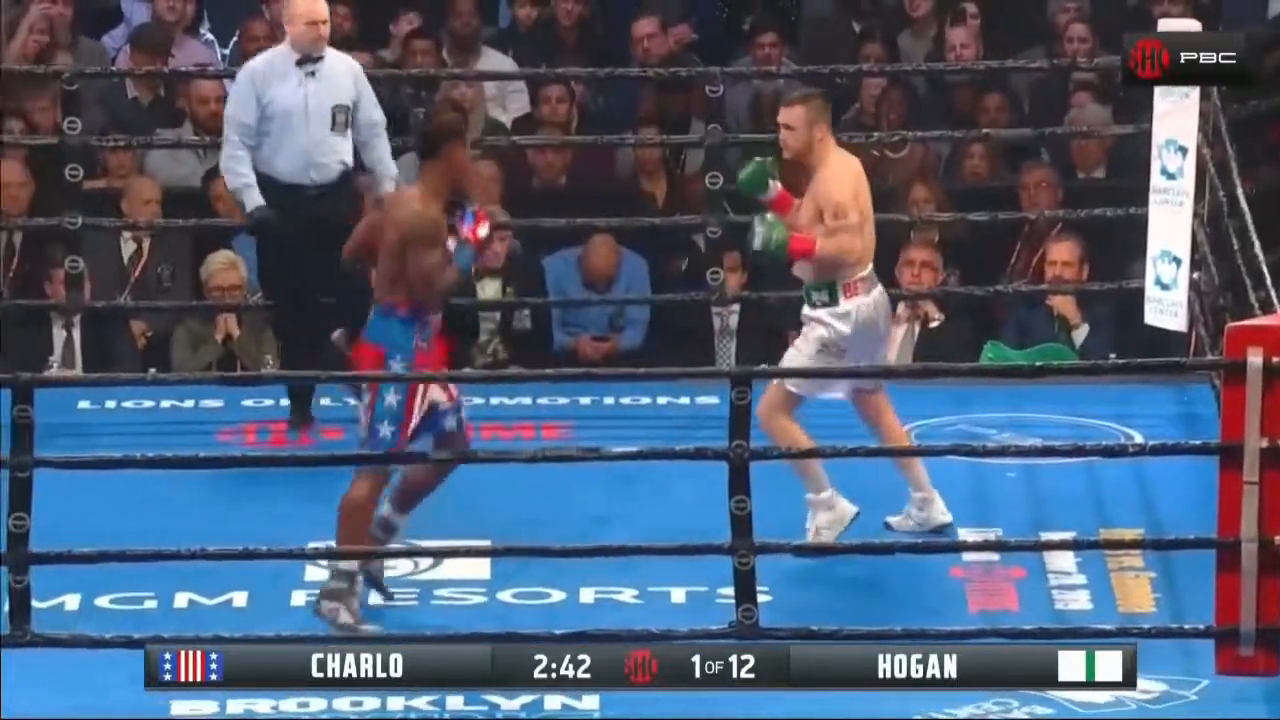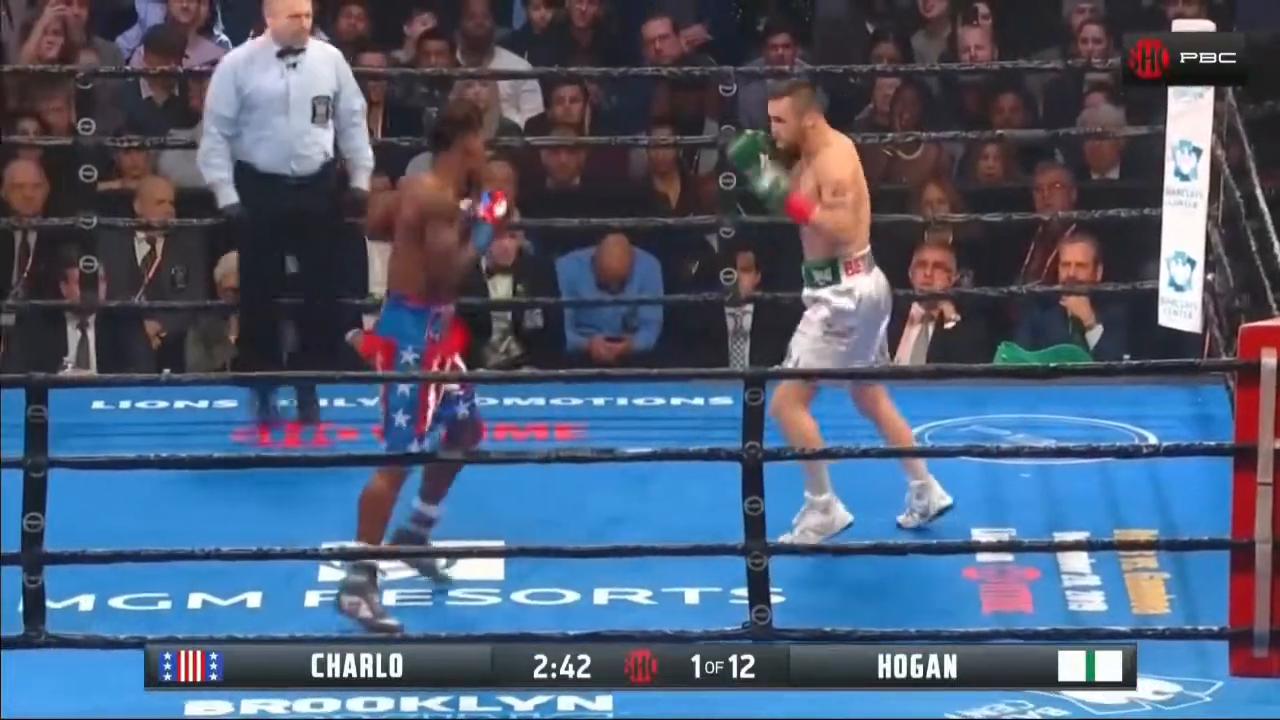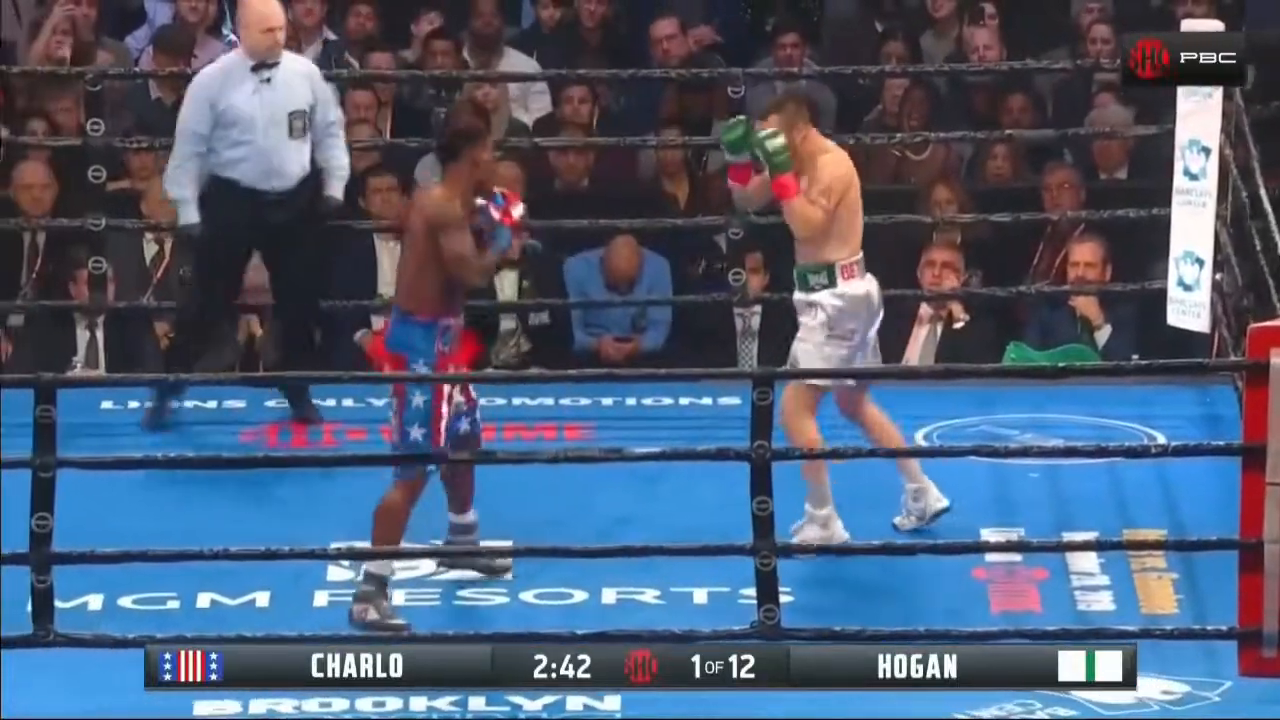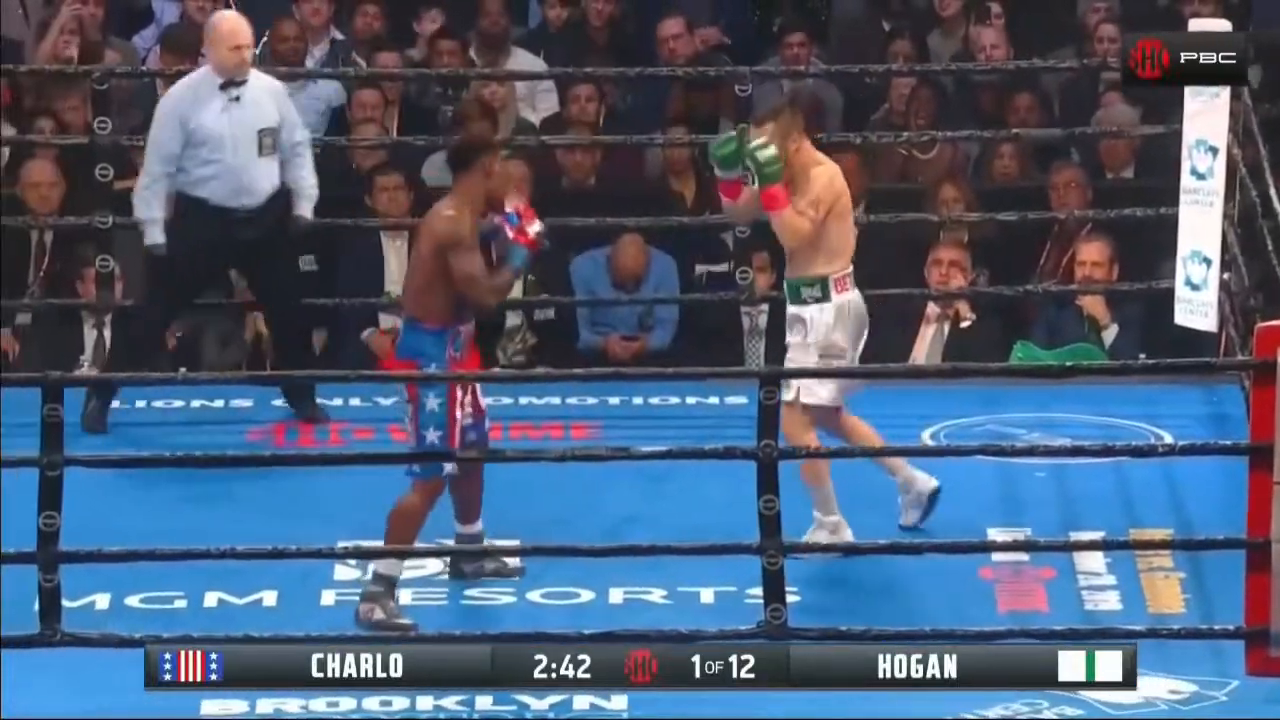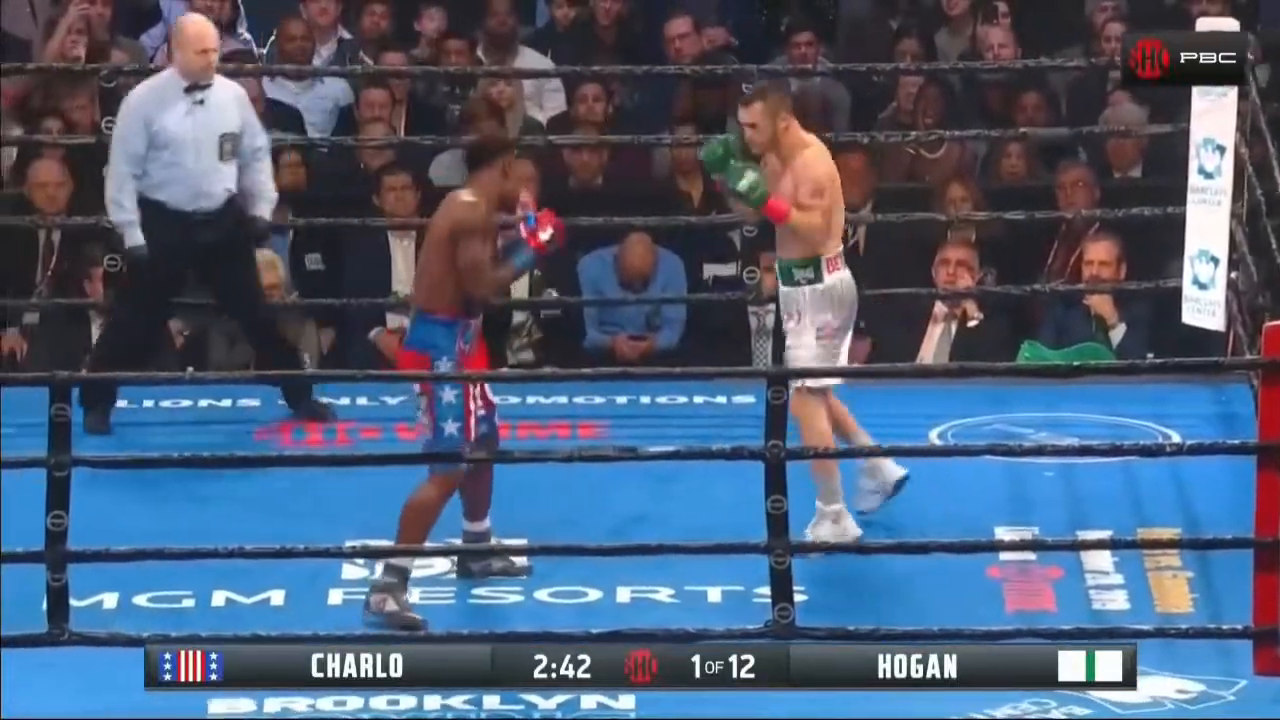
dt=0.1s
person 1, frame 1
left shoulder: (399, 200)
right shoulder: (421, 212)
left elbow: (353, 253)
right elbow: (431, 289)
right wrist: (466, 248)
left hip: (418, 341)
right hip: (399, 343)
left knee: (450, 446)
right knee: (378, 466)
left ankle: (373, 542)
right ankle: (336, 590)
person 1, frame 2
left shoulder: (421, 187)
right shoulder: (436, 195)
left elbow: (377, 224)
right elbow: (451, 269)
right wrist: (486, 225)
left hip: (433, 329)
right hip: (413, 334)
left knee: (467, 431)
right knee: (399, 459)
left ankle: (415, 535)
right ankle: (357, 584)
person 1, frame 3
left shoulder: (437, 198)
right shoulder: (444, 206)
left elbow: (400, 230)
right elbow: (473, 275)
right wrist: (507, 227)
left hip: (441, 340)
right hip: (421, 346)
left knee: (464, 440)
right knee: (414, 471)
left ankle: (463, 541)
right ankle: (370, 592)
person 1, frame 4
left shoulder: (454, 214)
right shoulder: (456, 223)
right elbow: (485, 294)
left wrist: (497, 229)
right wrist: (522, 245)
left hip: (449, 346)
right hip: (434, 351)
left knee: (470, 451)
right knee: (431, 477)
left ankle: (469, 553)
right ankle: (377, 593)
person 1, frame 5
left shoulder: (468, 207)
right shoulder: (471, 212)
right elbow: (484, 287)
left wrist: (519, 236)
right wrist: (532, 247)
left hip: (456, 338)
right hip: (442, 345)
left knee: (482, 444)
right knee: (447, 469)
left ankle: (477, 550)
right ankle: (388, 585)
person 2, frame 1
left shoulder: (835, 177)
right shoulder: (828, 167)
left elbow: (846, 251)
right elbow: (811, 228)
left wrist: (789, 243)
right wrist: (774, 195)
left hip: (840, 312)
right hip: (860, 303)
left knee: (773, 411)
right knee: (874, 404)
left ankle: (829, 505)
right ankle: (927, 505)
person 2, frame 2
left shoulder: (833, 158)
right shoulder: (815, 154)
left elbow: (840, 229)
right elbow: (797, 203)
left wrist: (786, 197)
right wrist: (758, 167)
left hip: (842, 293)
right hip: (855, 287)
left knee: (788, 402)
right knee: (871, 397)
left ankle: (823, 508)
right ankle: (926, 493)
person 2, frame 3
left shoulder: (830, 165)
right shoulder: (800, 159)
left elbow: (807, 226)
right elbow: (746, 197)
left wrist: (780, 173)
right wrist: (738, 157)
left hip: (836, 294)
right hip: (835, 293)
left knee: (795, 409)
right knee: (855, 404)
left ankle: (823, 523)
right ankle: (923, 493)
person 2, frame 4
left shoulder: (821, 177)
right shoulder: (794, 171)
left elbow: (795, 238)
right elbow: (738, 211)
left wrist: (769, 184)
right wrist: (728, 169)
left hip: (824, 307)
right hip: (817, 305)
left knee: (797, 425)
right knee: (831, 417)
left ankle: (831, 527)
right ankle: (913, 483)
person 2, frame 5
left shoulder: (809, 158)
right shoulder: (789, 156)
left elbow: (808, 233)
left wrist: (765, 196)
right wrist: (726, 167)
left hip: (815, 285)
right hip: (806, 286)
left knee: (805, 401)
right knee: (813, 394)
left ankle: (833, 517)
right ankle: (878, 468)
person 3, frame 1
left shoulder: (348, 69)
right shoulder: (257, 74)
left elbow: (373, 131)
right elbow: (238, 142)
left wrist: (387, 187)
right wrist: (252, 199)
left hip: (338, 196)
right hip: (281, 199)
left knee: (355, 293)
right knee: (292, 302)
right ankle: (302, 401)
person 3, frame 2
left shoulder: (330, 59)
right shoulder: (238, 64)
left elbow: (352, 120)
right elbow: (216, 133)
left wrist: (360, 179)
right wrist: (226, 195)
left hip: (318, 187)
right hip: (259, 190)
left knee: (322, 290)
right knee: (259, 294)
left ankle: (306, 384)
right ankle: (263, 386)
person 3, frame 3
left shoulder: (305, 73)
right shoulder: (212, 79)
left elbow: (329, 131)
right elbow: (189, 148)
left wrist: (333, 188)
right wrist: (187, 211)
left hip: (294, 201)
right hip: (233, 201)
left knee: (298, 303)
right knee: (209, 299)
left ankle: (298, 393)
right ankle: (168, 387)
person 3, frame 4
left shoulder: (272, 91)
right shoulder: (182, 98)
left elbow: (296, 150)
right elbow: (158, 168)
left wrist: (303, 207)
right wrist: (154, 233)
left hip: (264, 219)
right hip: (202, 219)
left knee: (287, 313)
right knee: (162, 309)
left ankle: (302, 399)
right ankle: (103, 394)
person 3, frame 5
left shoulder: (233, 95)
right shoulder: (145, 99)
left elbow: (256, 155)
right elbow: (124, 170)
left wrist: (261, 211)
right wrist: (132, 233)
left hip: (223, 221)
right hip: (163, 224)
left knee: (252, 309)
right knee: (135, 319)
left ankle: (299, 396)
right ankle: (97, 401)
